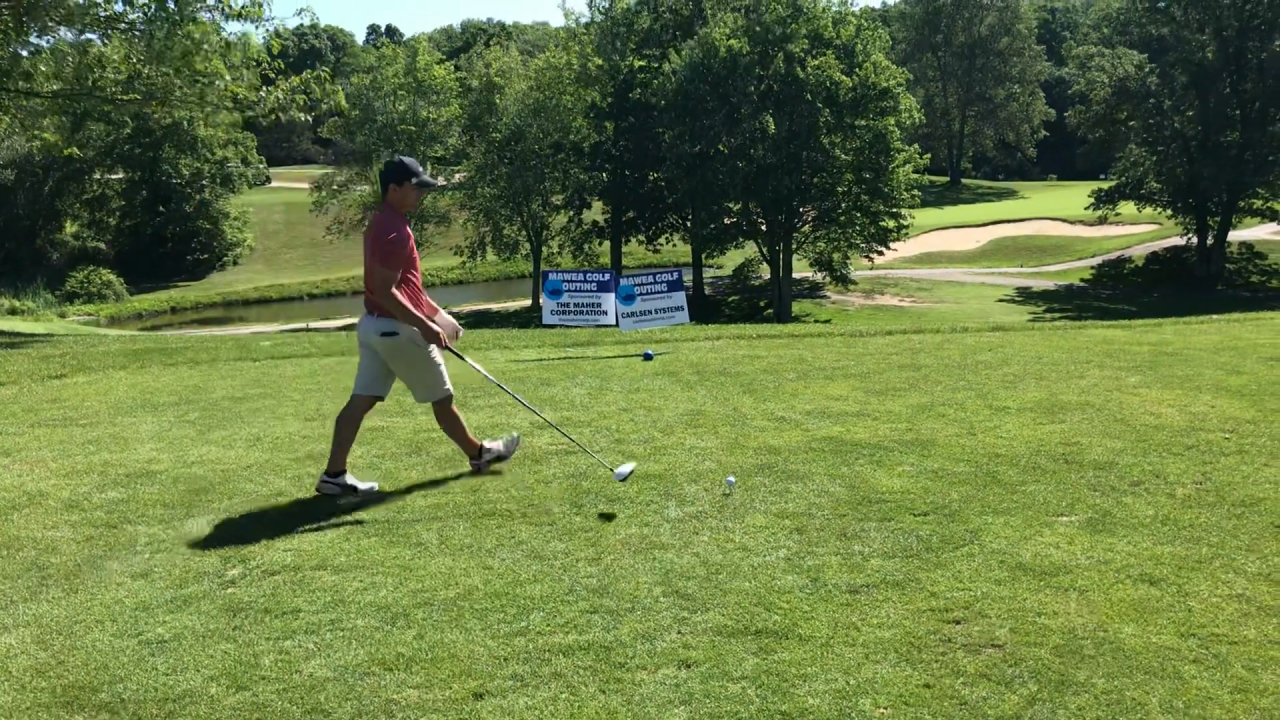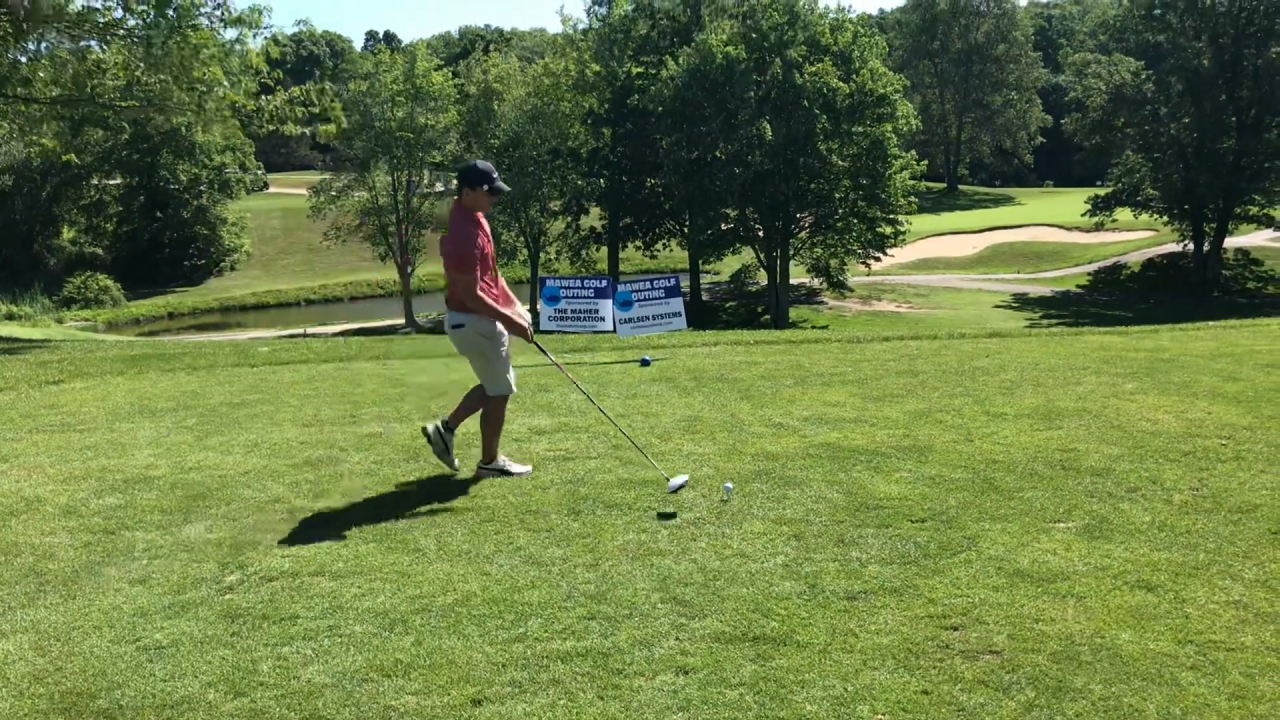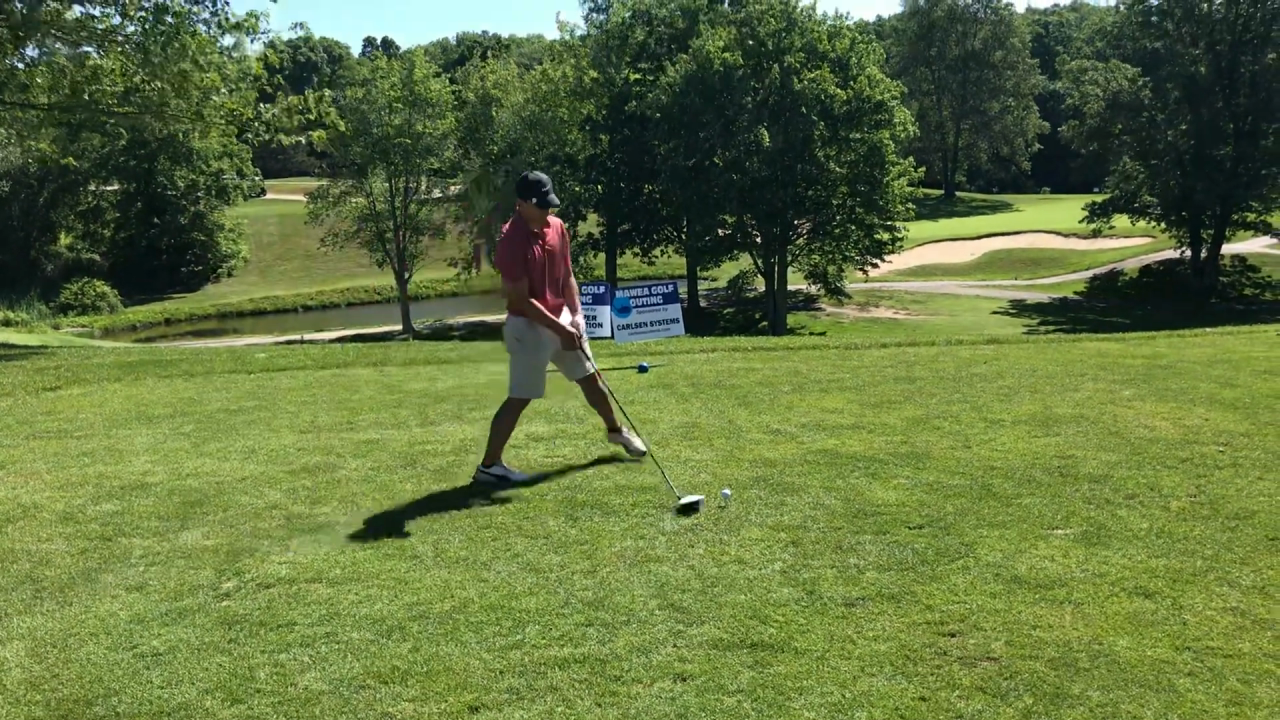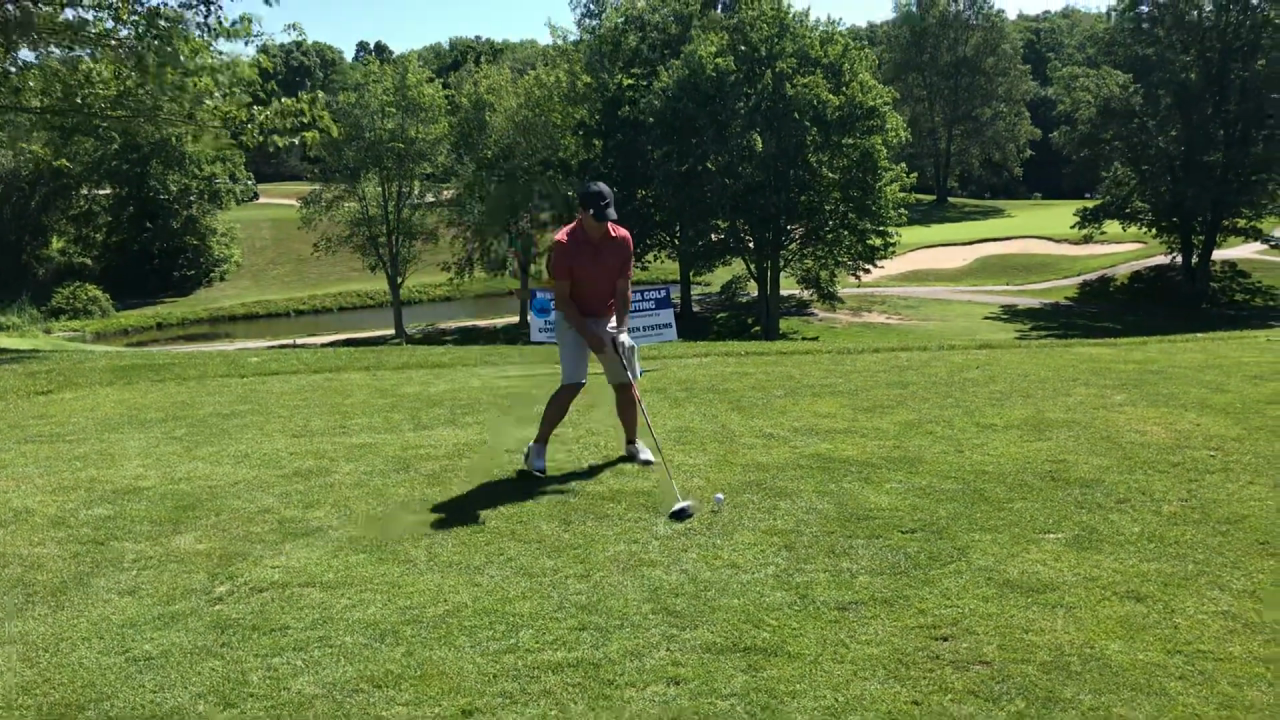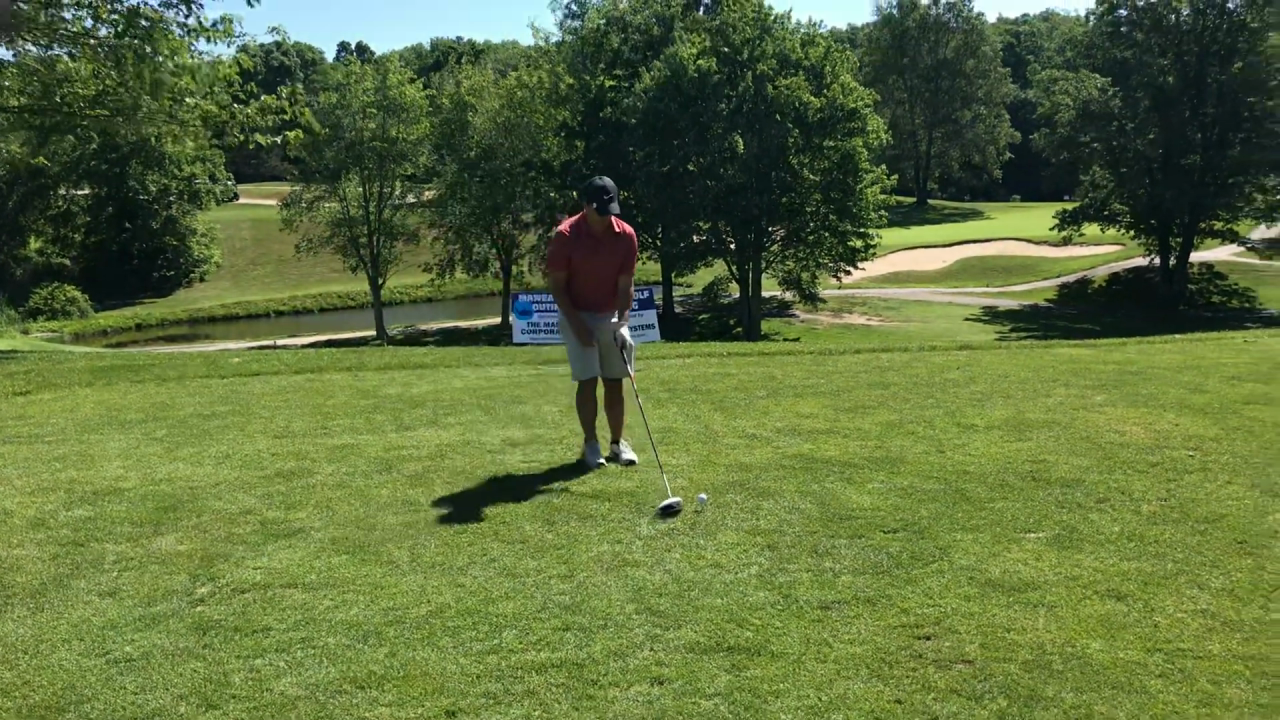
dt=0.3s
person 1, frame 1
left shoulder: (385, 223)
right shoulder: (394, 231)
right elbow: (385, 291)
left wrist: (434, 311)
right wrist: (424, 326)
left hip: (376, 326)
right hip: (398, 329)
left knee: (362, 400)
right knee: (442, 397)
left ankle: (335, 474)
right ankle: (477, 453)
person 1, frame 2
left shoulder: (477, 219)
right shoulder: (462, 233)
right elbow: (469, 294)
left wrist: (513, 303)
right wrist: (509, 321)
left hip: (487, 318)
right hip: (474, 321)
left knee: (494, 386)
right knee: (499, 391)
left ankle: (445, 429)
right ankle: (490, 460)
person 1, frame 3
left shoulder: (556, 226)
right shoulder: (511, 241)
right elbow: (523, 300)
left wrist: (576, 314)
right wrist: (558, 329)
left hip: (561, 318)
right hip: (530, 327)
left knee: (590, 378)
right knee: (520, 397)
left ankle: (616, 431)
right ankle: (489, 465)
person 1, frame 4
left shoulder: (623, 239)
right shoulder: (564, 244)
left elbow: (623, 289)
right elbow: (562, 299)
left wrist: (621, 328)
right wrist: (587, 333)
left hip: (610, 321)
right hip: (573, 323)
left knee: (625, 384)
right knee: (571, 386)
left ankle: (633, 442)
right ankle: (539, 445)
person 1, frame 5
left shoulder: (626, 235)
right shoulder: (565, 235)
left elbow: (625, 286)
right elbow: (557, 287)
left wrist: (622, 323)
right wrist: (578, 324)
left hip: (611, 316)
right hip: (576, 316)
left knee: (615, 382)
right knee: (587, 381)
left ankle: (617, 442)
right ankle: (590, 442)
